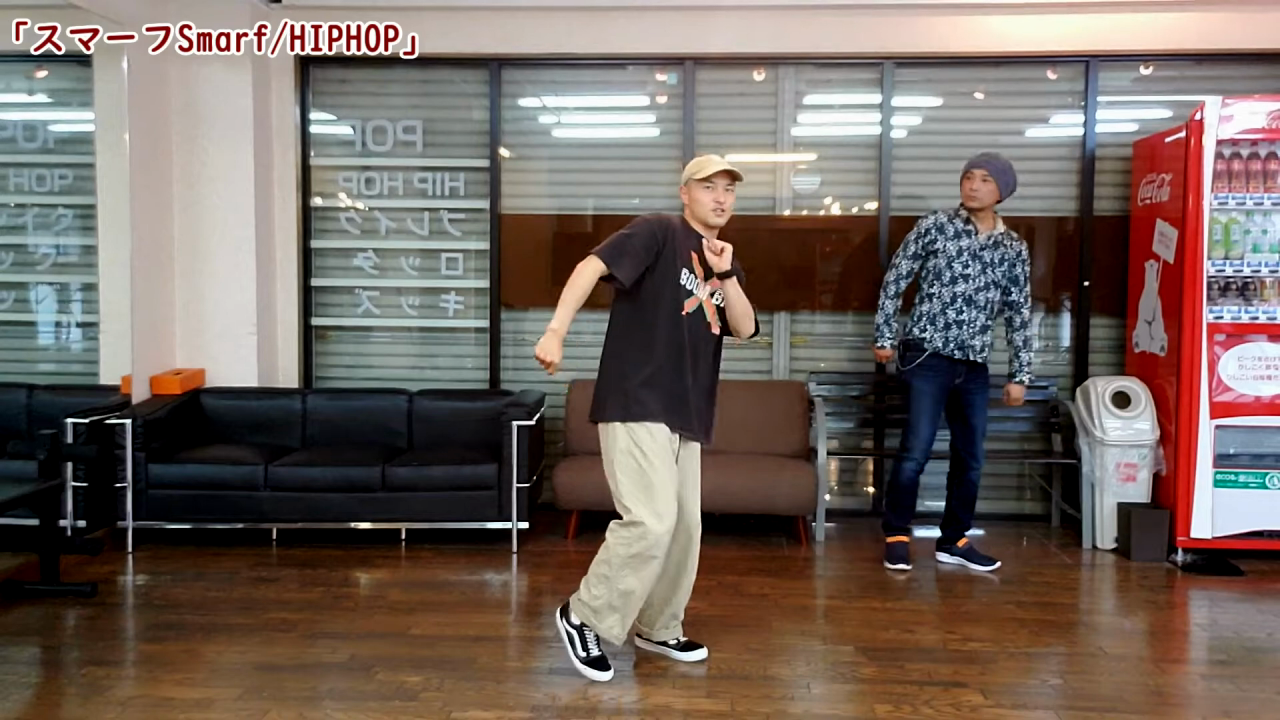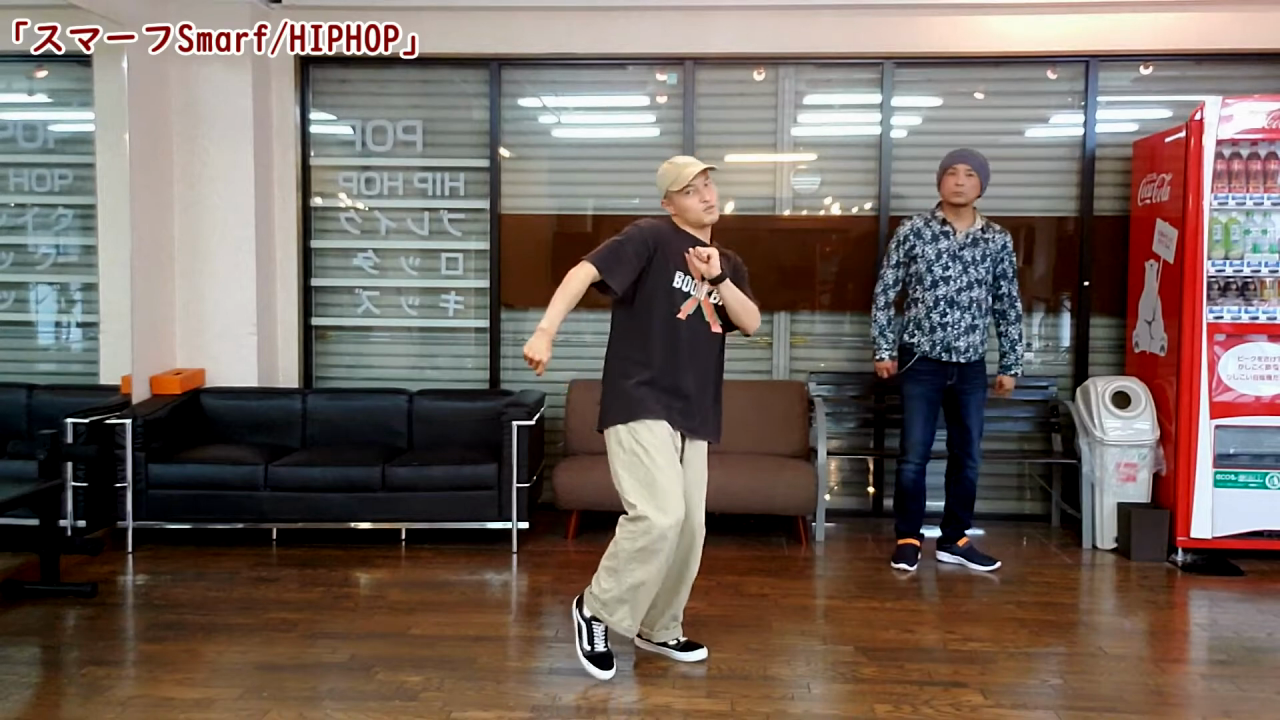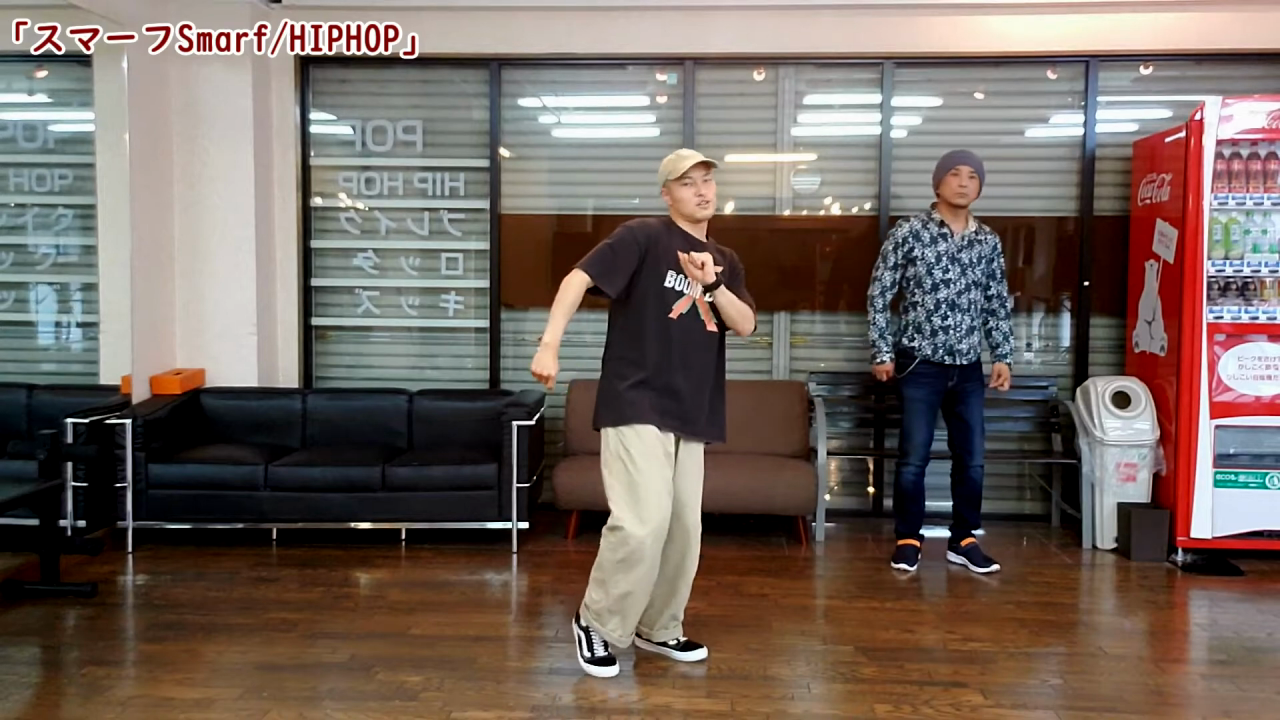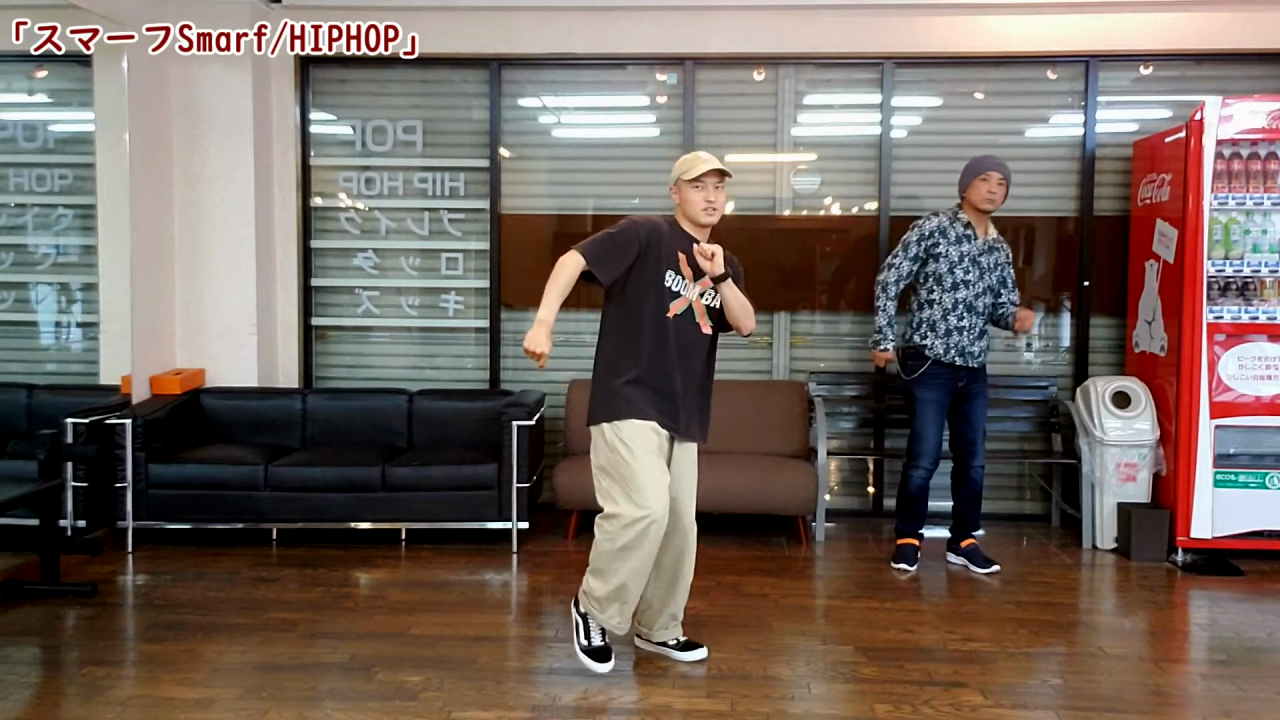
dt=0.3s
person 1, frame 1
left shoulder: (729, 267)
right shoulder: (658, 231)
left elbow: (746, 329)
right elbow: (591, 266)
left wrist: (724, 275)
right wrist: (556, 330)
left hip: (685, 412)
right hip: (635, 403)
left knee: (685, 526)
right knee: (650, 521)
left ankle: (658, 628)
right ankle: (583, 616)
person 1, frame 2
left shoulder: (730, 264)
right shoulder: (650, 238)
left elbow: (751, 324)
right elbow: (585, 272)
left wrist: (718, 278)
right wrist: (545, 331)
left hip: (693, 413)
right hip: (640, 404)
left knee: (688, 527)
right knee: (658, 516)
left ankle: (658, 629)
right ankle: (597, 608)
person 1, frame 3
left shoulder: (726, 261)
right shoulder: (642, 237)
left elbow: (746, 326)
right elbow: (579, 278)
left wrist: (714, 287)
right wrist: (550, 344)
left hip: (692, 414)
right hip: (634, 406)
left knee: (684, 527)
right knee: (639, 523)
left ankle: (659, 628)
right ankle: (596, 625)
person 1, frame 4
left shoulder: (726, 263)
right shoulder: (643, 234)
left elbow: (746, 325)
right elbow: (573, 260)
left wrist: (718, 277)
right wrist: (542, 323)
left hip: (681, 413)
right hip: (627, 402)
left knee: (679, 526)
right knee: (644, 509)
left ankle: (658, 628)
right ankle: (595, 609)
person 2, frame 1
left shoulder: (1014, 248)
right shoulder: (934, 226)
left elbow: (1019, 313)
right elbow: (895, 281)
left wrist: (1019, 373)
right wrist: (884, 336)
left hip: (974, 367)
right hip: (927, 358)
left knee: (971, 458)
right knee: (916, 451)
left ankle: (953, 540)
right ankle: (897, 534)
person 2, frame 2
left shoulder: (998, 240)
right shoulder: (913, 231)
left elbow: (1009, 306)
right elbow: (885, 292)
left wrist: (1010, 365)
right wrist: (884, 348)
left hip: (970, 366)
right hip: (921, 362)
left knee: (967, 457)
right knee: (914, 455)
left ankle: (954, 539)
right ankle: (908, 538)
person 2, frame 3
left shoulder: (988, 242)
right shoulder: (909, 232)
left elbow: (997, 304)
right elbow: (879, 294)
left wrist: (1002, 355)
right wrist: (882, 351)
left hip: (968, 367)
right hip: (920, 364)
left knee: (972, 458)
right knee: (914, 456)
left ankle: (963, 539)
right ankle: (907, 538)
person 2, frame 4
left shoulder: (1000, 250)
right shoulder: (933, 227)
left elbow: (1001, 307)
right elbow: (889, 281)
left wrist: (1017, 317)
right wrist: (884, 339)
left hip: (973, 368)
right hip: (929, 363)
left knee: (972, 460)
right knee: (923, 458)
left ankle: (963, 540)
right ankle: (907, 537)
